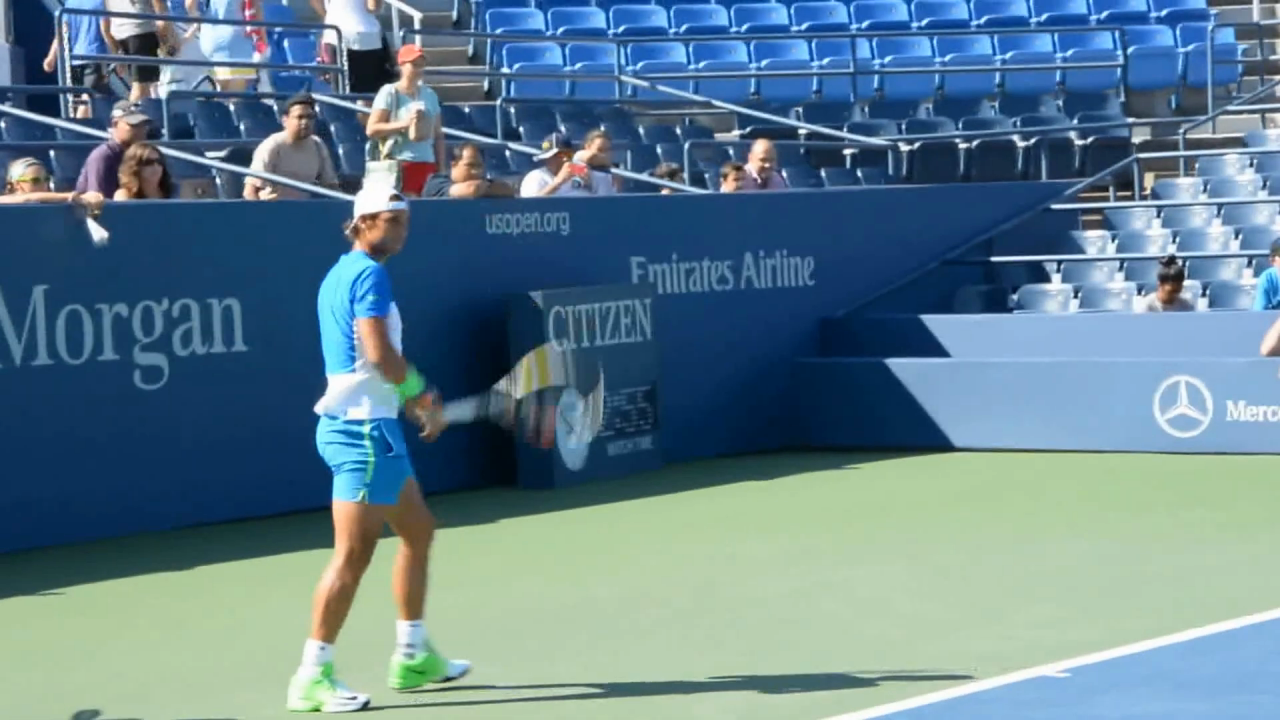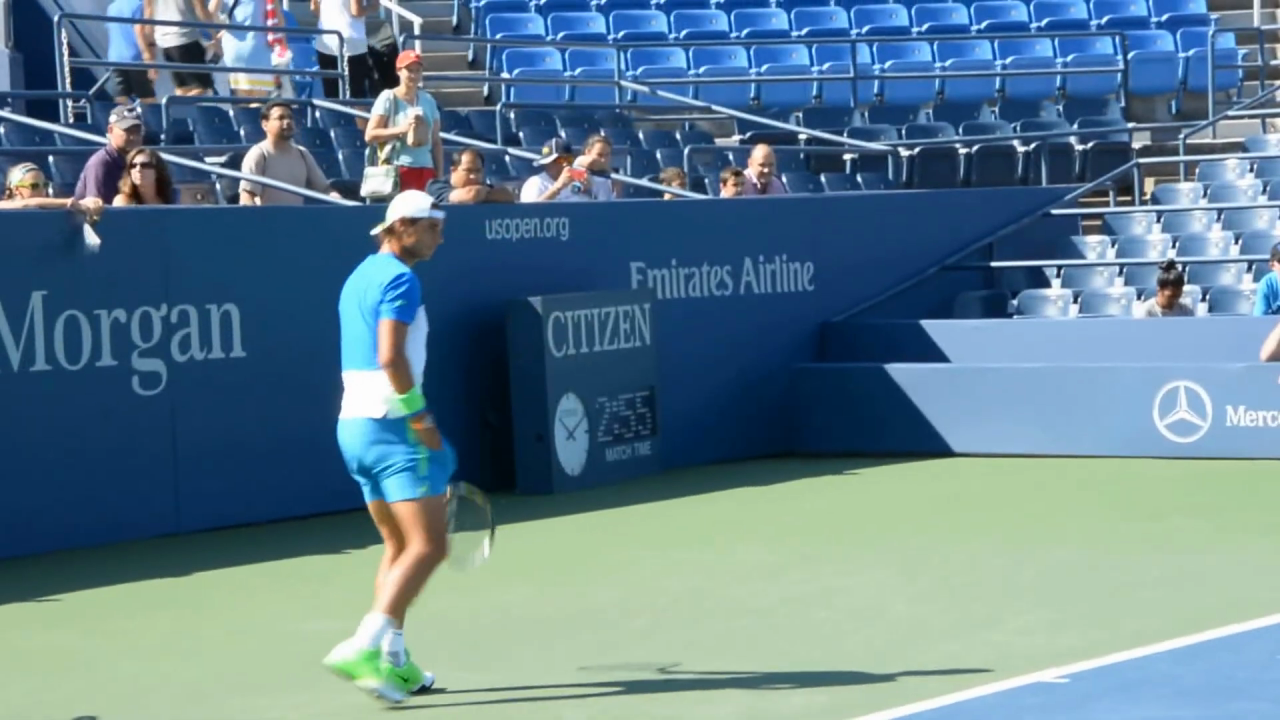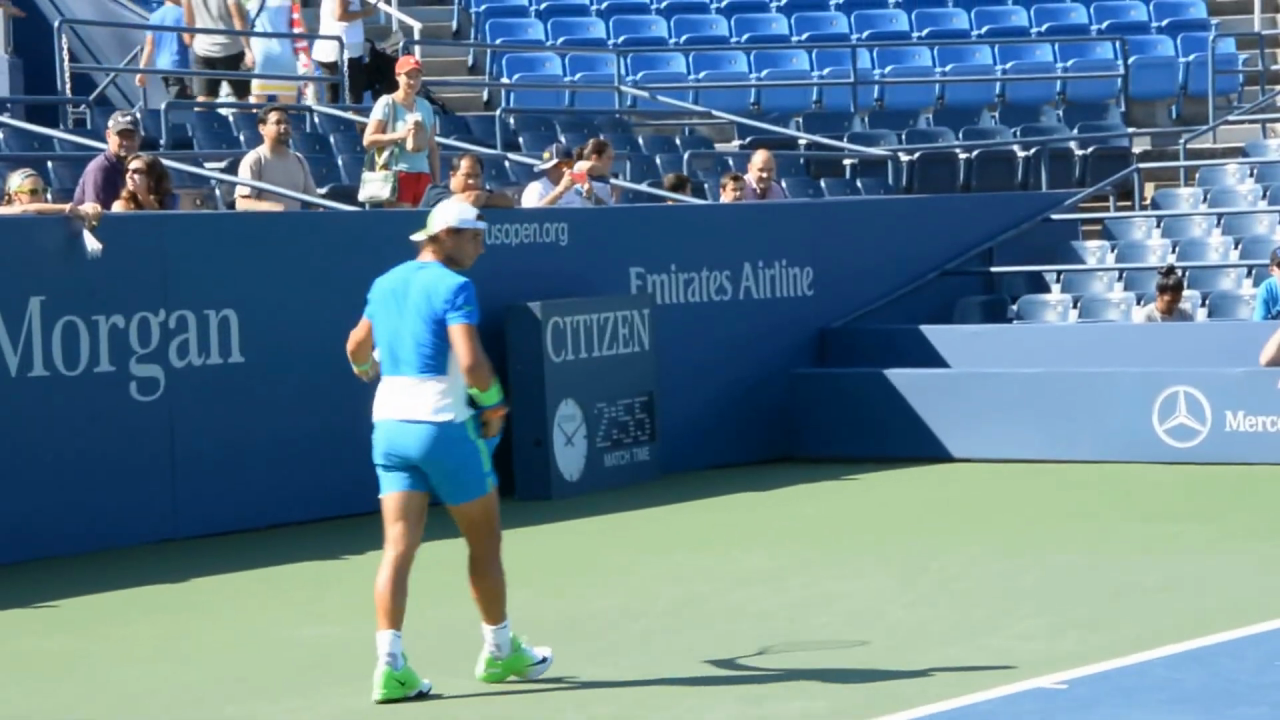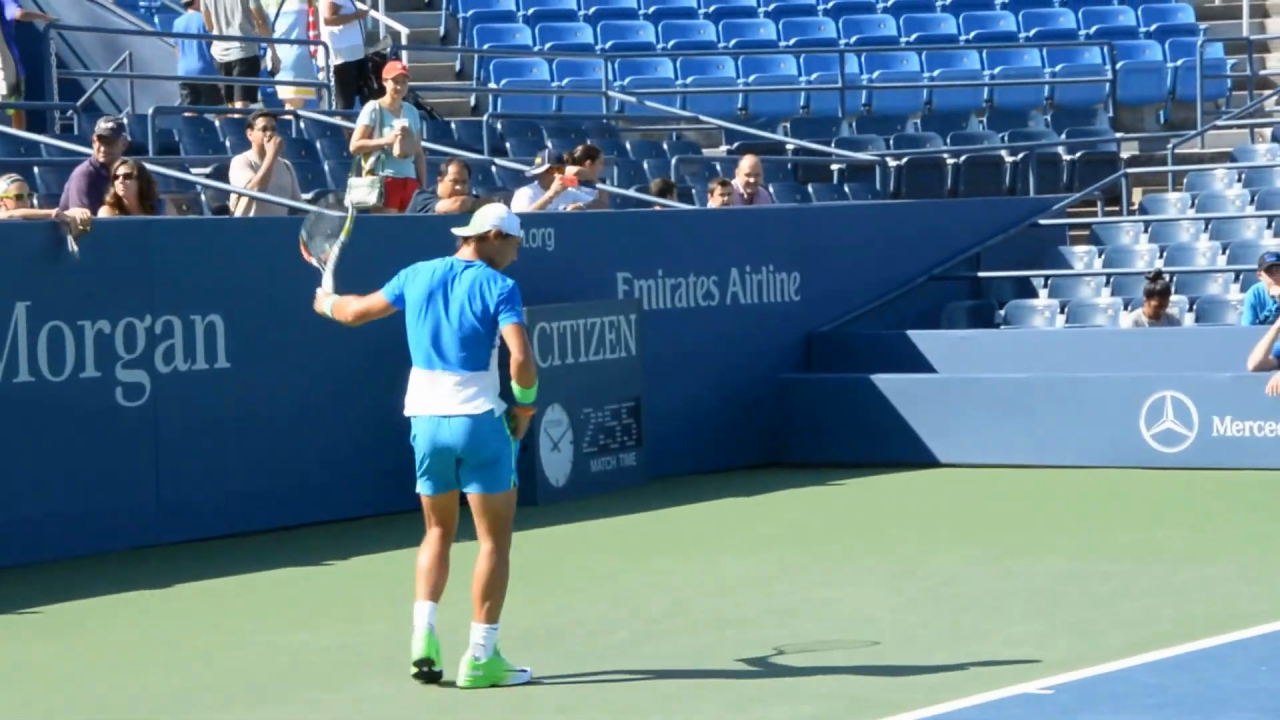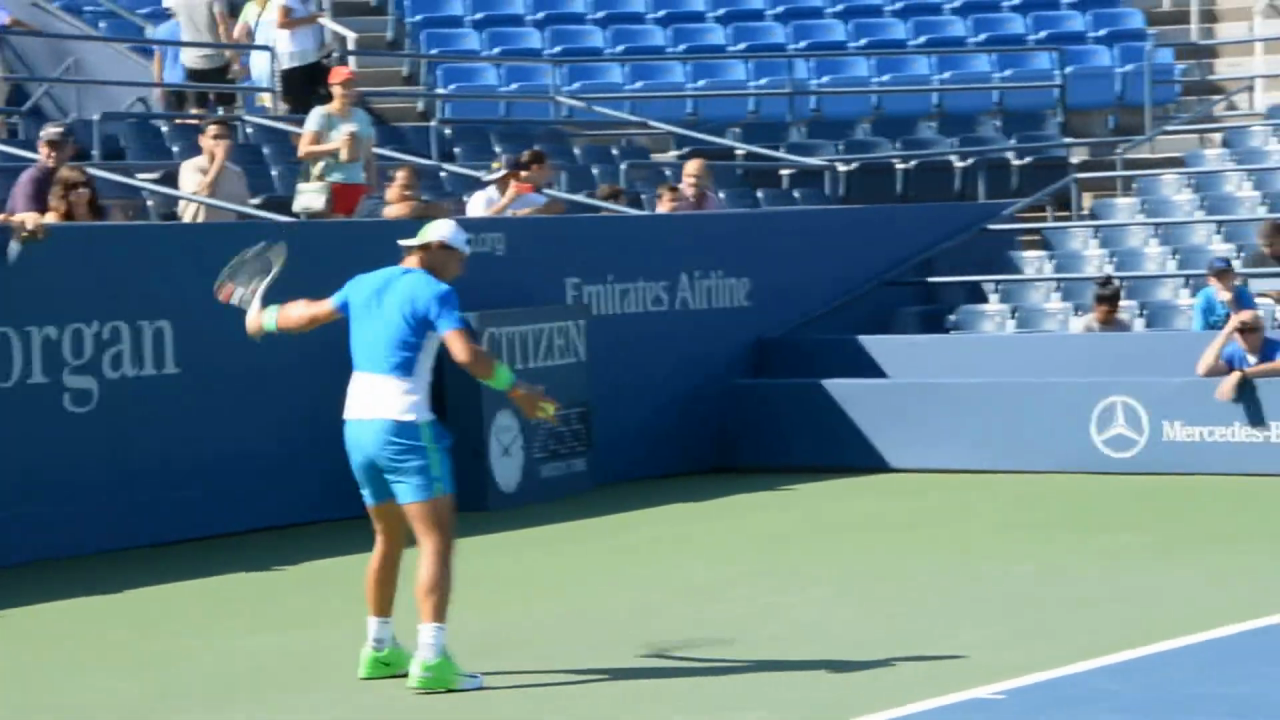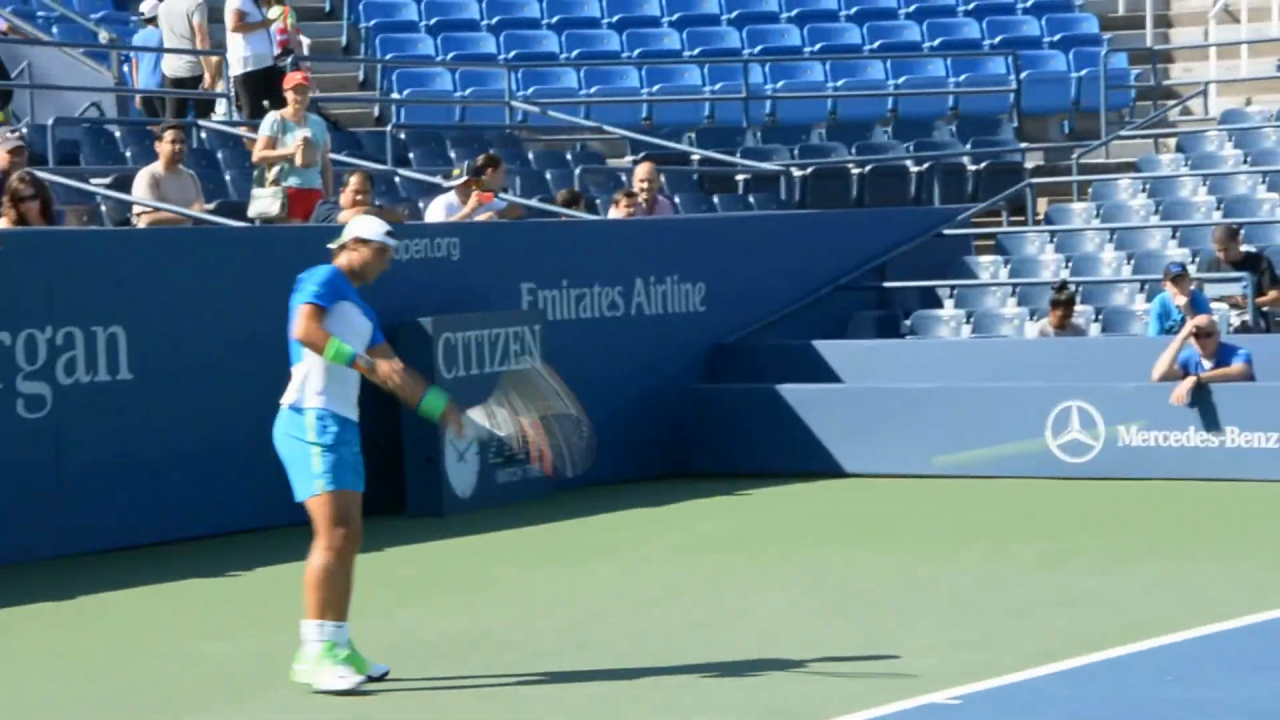
dt=0.4s
person 1, frame 1
left shoulder: (345, 274)
right shoulder: (367, 273)
right elbow: (380, 355)
left wrist: (412, 398)
right wrist: (420, 394)
left hip: (371, 427)
right hip: (361, 430)
left knee: (418, 532)
right knee: (353, 555)
left ankle: (413, 657)
right ankle: (312, 677)
person 1, frame 2
left shoulder: (362, 276)
right shoulder: (400, 278)
right elbow: (392, 358)
right wrist: (421, 417)
left hip: (354, 425)
right hip: (392, 428)
left knee: (400, 546)
right knee: (429, 545)
left ankle: (394, 663)
right ankle: (363, 648)
person 1, frame 3
left shoulder: (386, 283)
right shoulder: (455, 287)
left elbow: (356, 348)
right elbow: (471, 362)
left wrist: (367, 369)
right wrist: (494, 404)
left hip: (390, 428)
right hip: (443, 428)
left knee: (399, 549)
right knee: (485, 544)
left ankle: (391, 665)
right ankle: (500, 651)
person 1, frame 4
left shoulder: (416, 276)
right shoulder: (499, 287)
left elbow: (355, 312)
right elbow: (522, 358)
left wrist: (325, 301)
right wrist: (525, 404)
left hip: (426, 421)
right hip: (479, 421)
left knee: (439, 532)
right knee: (494, 541)
left ankle: (425, 635)
right ankle: (481, 658)
person 1, frame 5
left shoulder: (365, 284)
right shoulder: (434, 292)
left elbow: (309, 314)
right elbow: (467, 354)
left wrist: (266, 318)
right wrist: (517, 389)
left hip: (359, 426)
right hip: (404, 428)
left knee: (389, 540)
right knee: (436, 543)
left ankle: (379, 649)
right ankle: (432, 660)
person 1, frame 6
left shoulder: (358, 307)
right shoulder: (319, 279)
left elbow: (393, 369)
right elbow: (302, 331)
left wrist: (441, 406)
right wrist: (362, 362)
left hip: (337, 425)
right hip: (311, 422)
left knee: (345, 539)
right knee: (333, 536)
left ankle: (337, 651)
right ankle: (315, 654)
